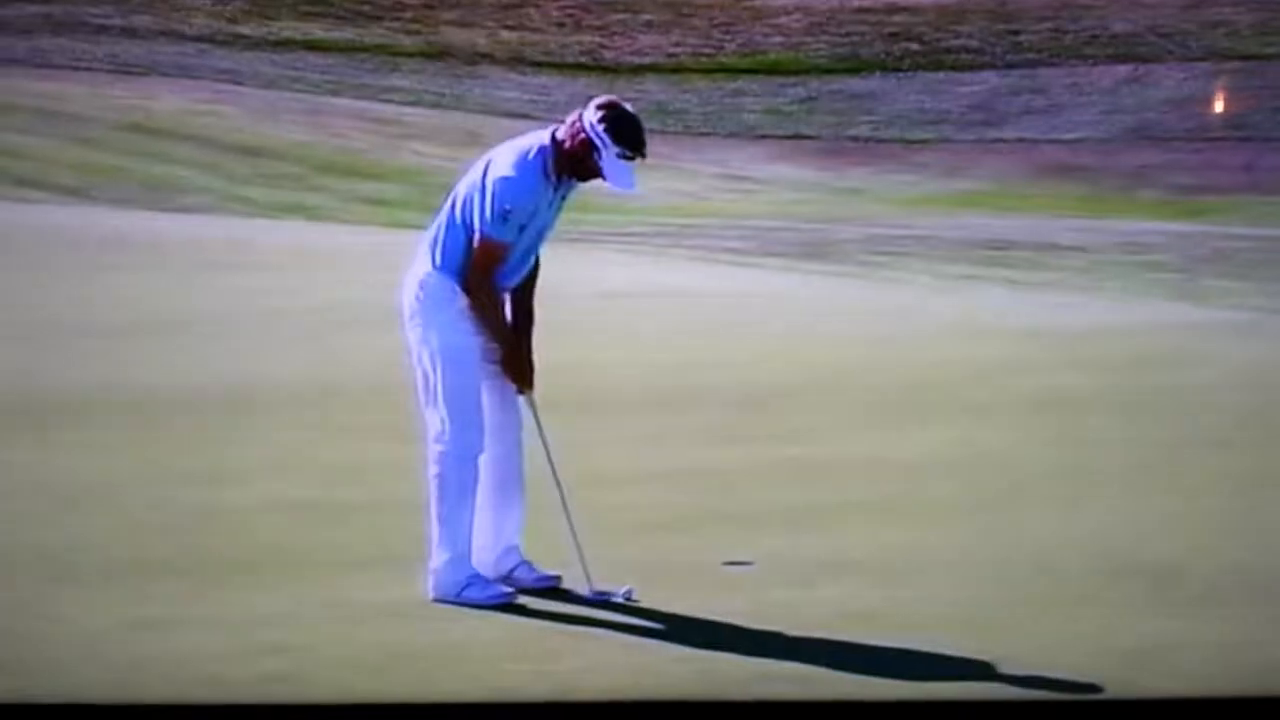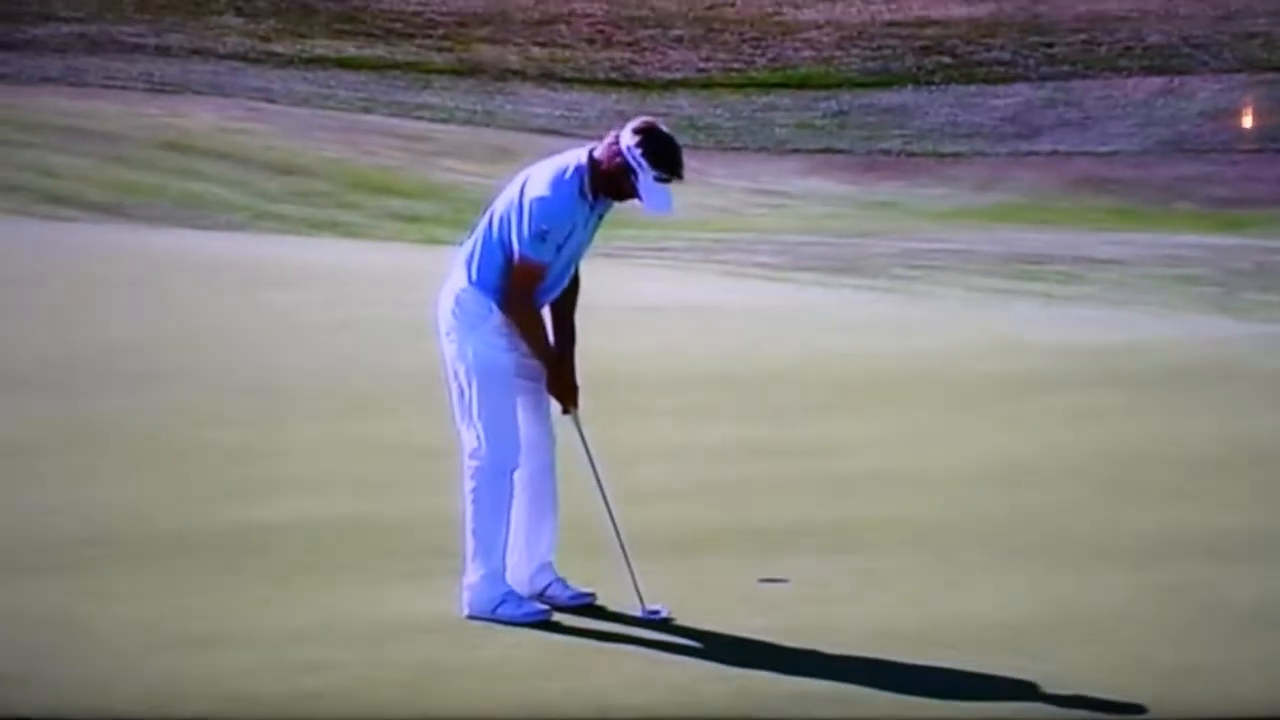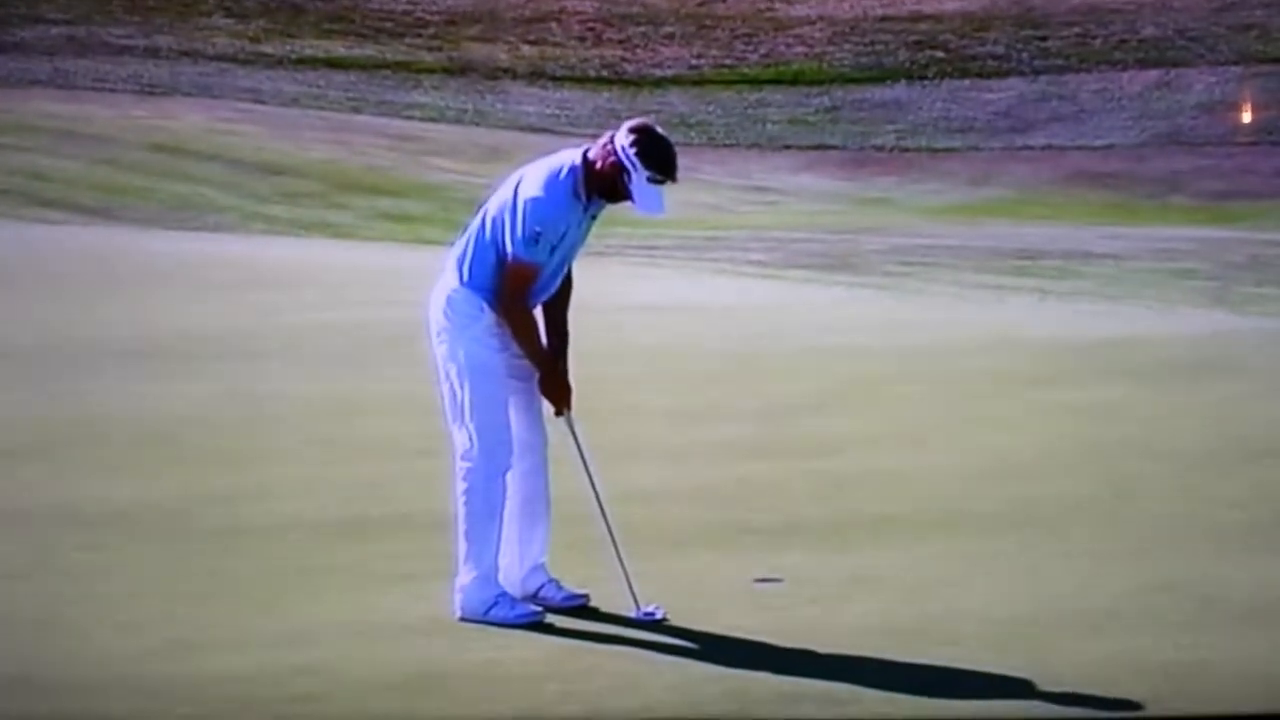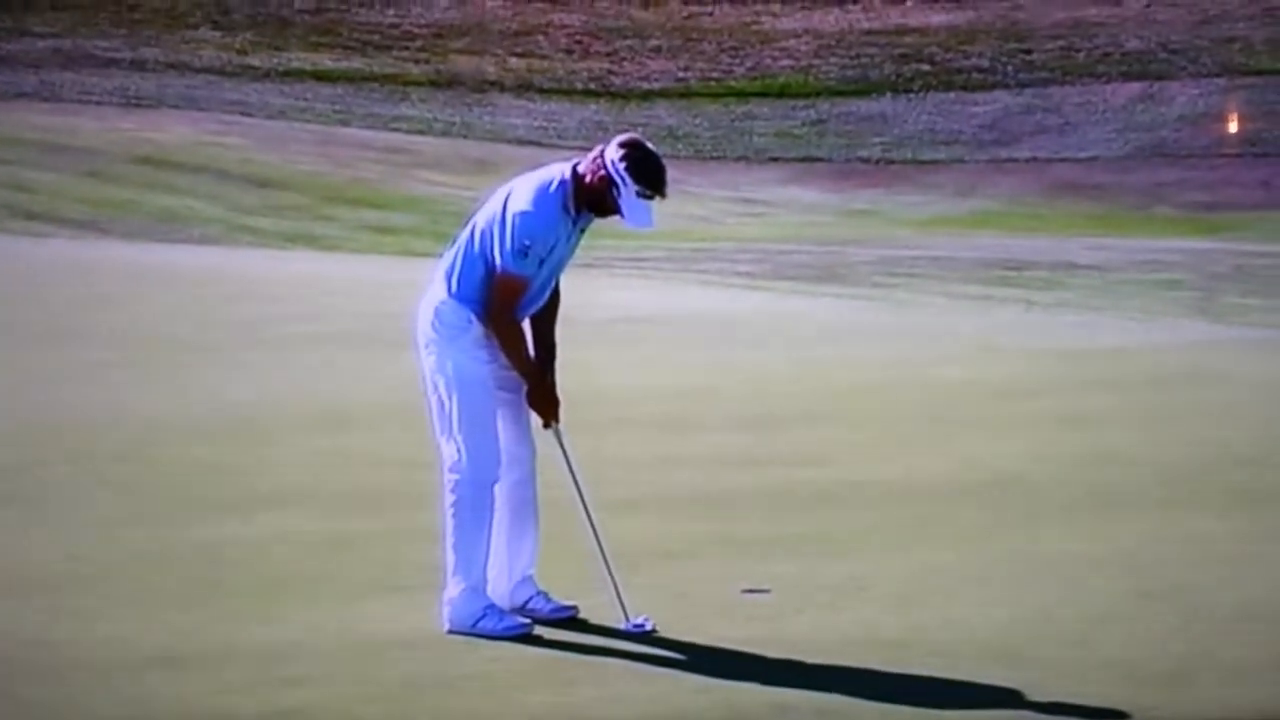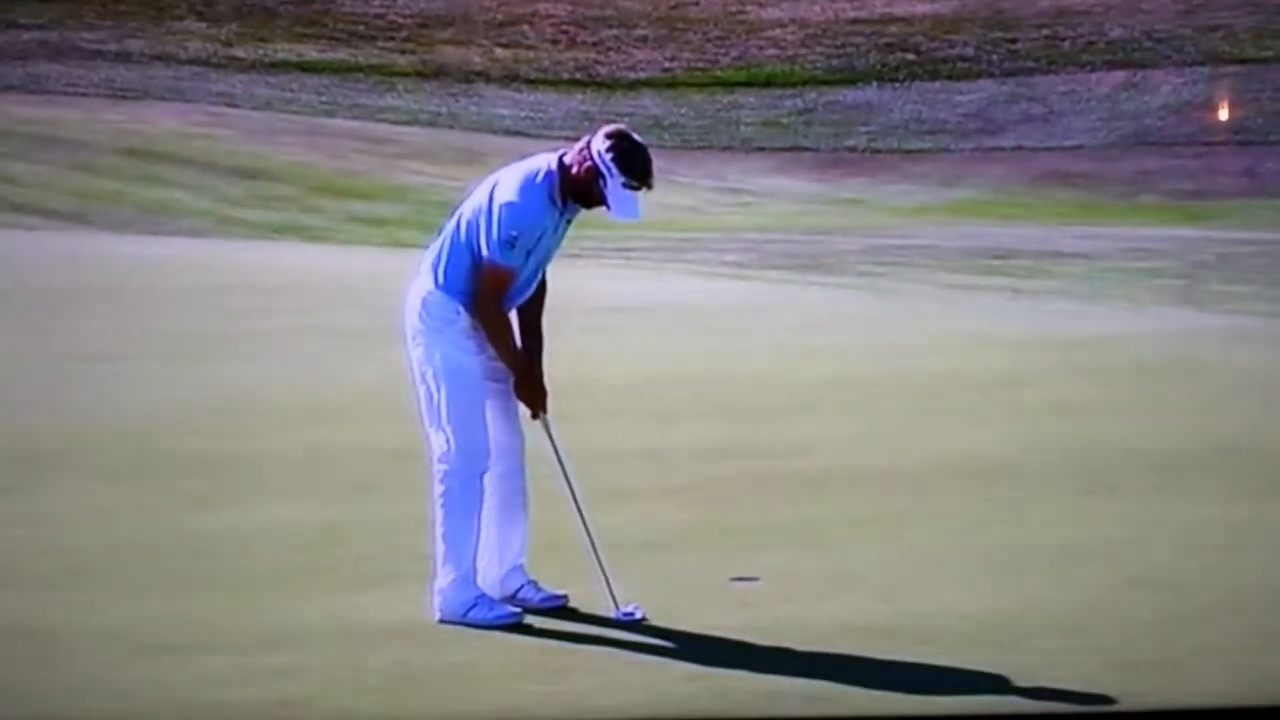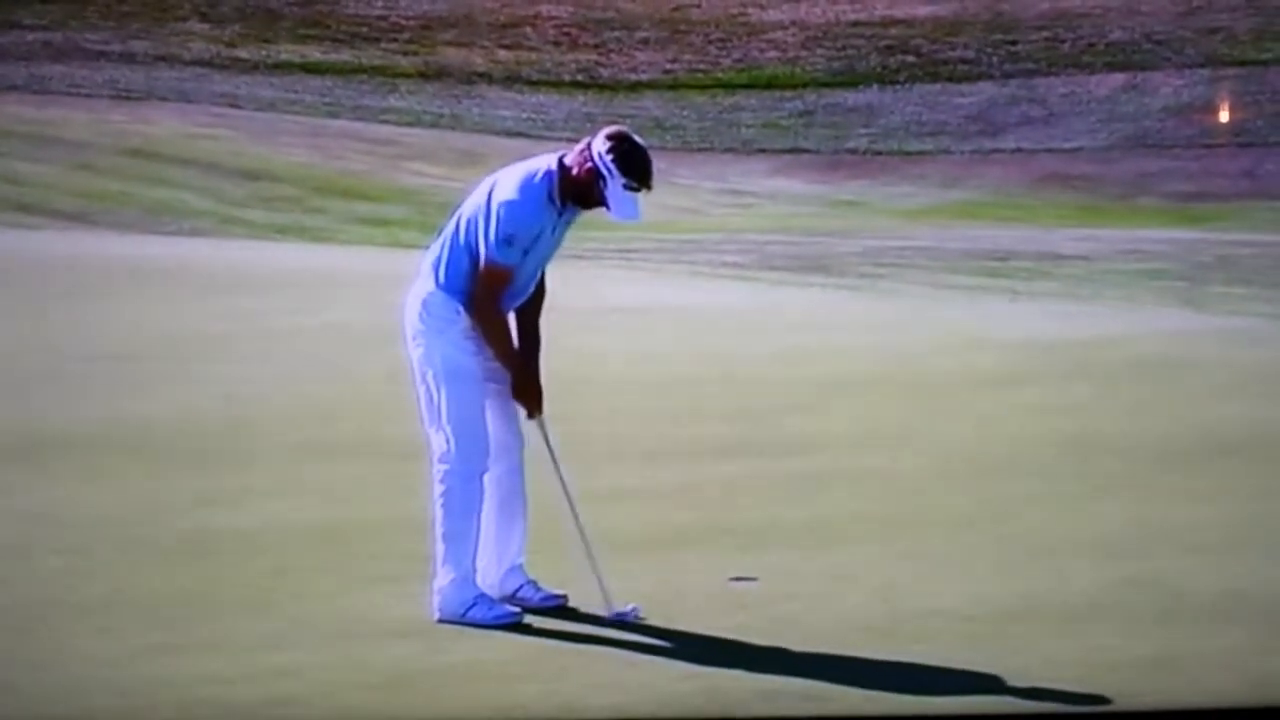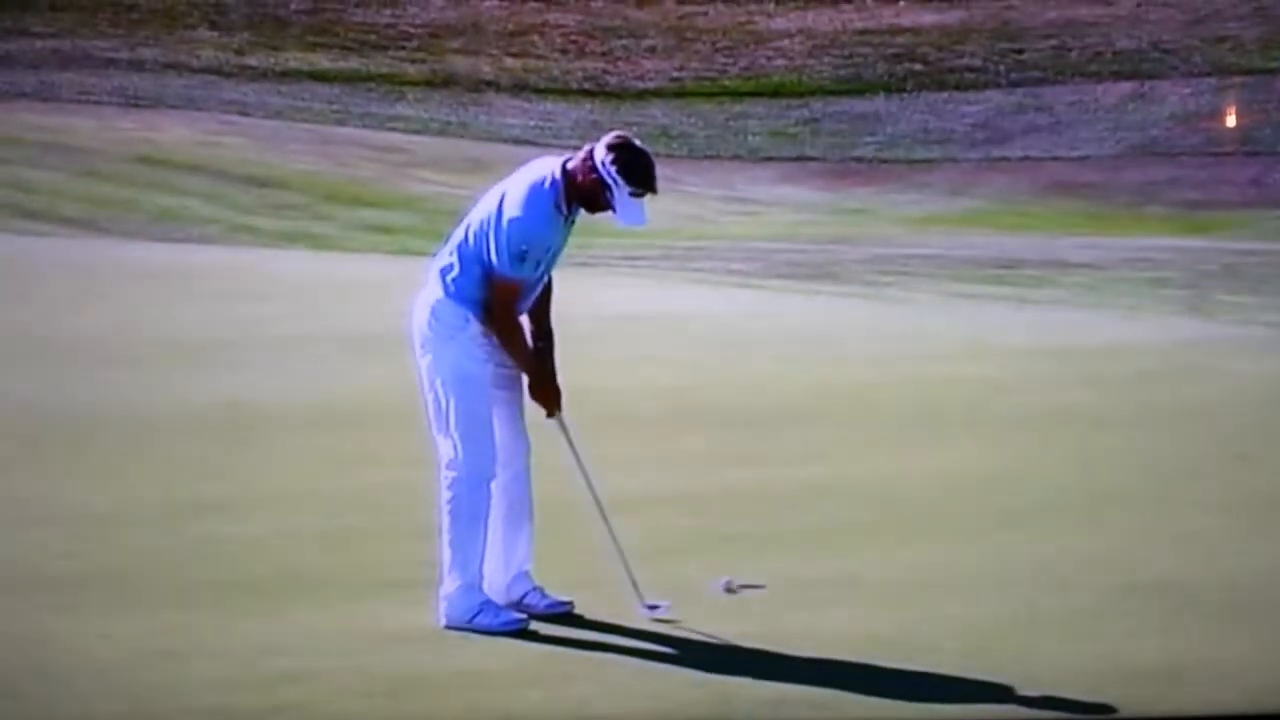
dt=0.7s
person 1, frame 1
left shoulder: (561, 171)
right shoulder: (516, 177)
right elbow: (478, 277)
left wrist: (523, 339)
right wrist: (510, 349)
left hip: (477, 298)
right hip: (444, 295)
left knee: (503, 432)
right knee: (460, 437)
left ankle: (498, 557)
right ankle: (451, 573)
person 1, frame 2
left shoulder: (597, 189)
right shoulder: (552, 196)
right elbow: (519, 296)
left wrist: (566, 358)
right wrist: (554, 366)
left hip: (511, 314)
right hip: (479, 311)
left knee: (535, 449)
right knee: (495, 453)
left ankle: (532, 574)
right ankle: (485, 589)
person 1, frame 3
left shoulder: (590, 190)
right shoulder: (547, 196)
right elbow: (512, 297)
left wrist: (560, 358)
right wrist: (547, 369)
left hip: (502, 315)
right hip: (470, 312)
left knee: (529, 450)
right knee: (488, 454)
left ankle: (525, 576)
right ankle: (478, 590)
person 1, frame 4
left shoulder: (578, 203)
right shoulder: (536, 209)
right elbow: (501, 309)
left wrist: (546, 370)
right wrist: (535, 382)
left hip: (490, 326)
right hip: (457, 324)
left knee: (516, 462)
right knee: (476, 466)
left ankle: (513, 587)
right ankle: (466, 602)
person 1, frame 5
left shoulder: (565, 193)
right shoulder: (522, 201)
right elbow: (489, 300)
left wrist: (534, 362)
right wrist: (523, 372)
left hip: (478, 317)
right hip: (445, 315)
left knee: (506, 452)
right knee: (465, 457)
left ankle: (504, 577)
right ankle: (456, 593)
person 1, frame 6
left shoulder: (567, 197)
right shoulder: (521, 201)
right elbow: (486, 298)
left wrist: (530, 362)
right wrist: (518, 372)
left hip: (479, 318)
right hip: (445, 316)
left knee: (505, 451)
right knee: (464, 457)
left ankle: (503, 577)
right ankle: (455, 593)
person 1, frame 7
left shoulder: (561, 183)
right shoulder: (532, 213)
right elbow: (503, 310)
left wrist: (545, 353)
right wrist: (537, 373)
left hip: (485, 323)
right hip: (454, 322)
left knee: (511, 457)
right knee: (472, 463)
left ankle: (509, 583)
right ankle: (461, 598)
